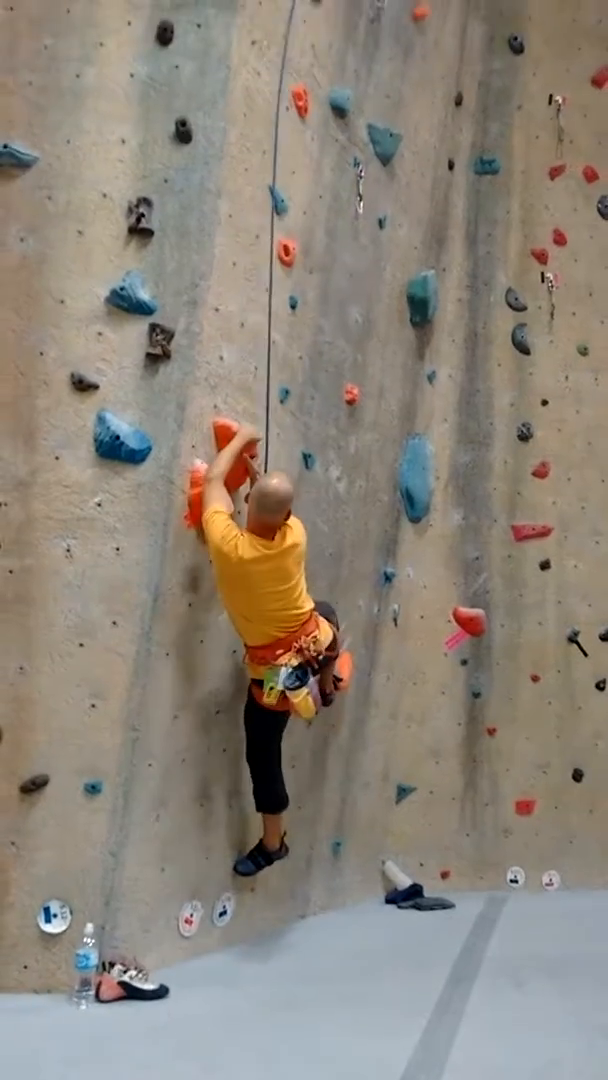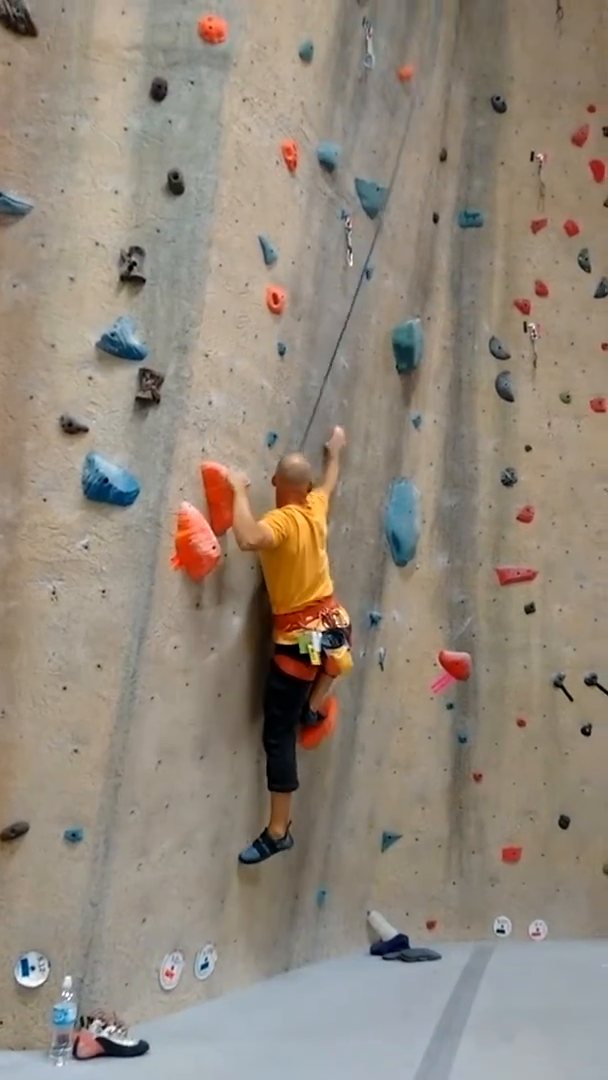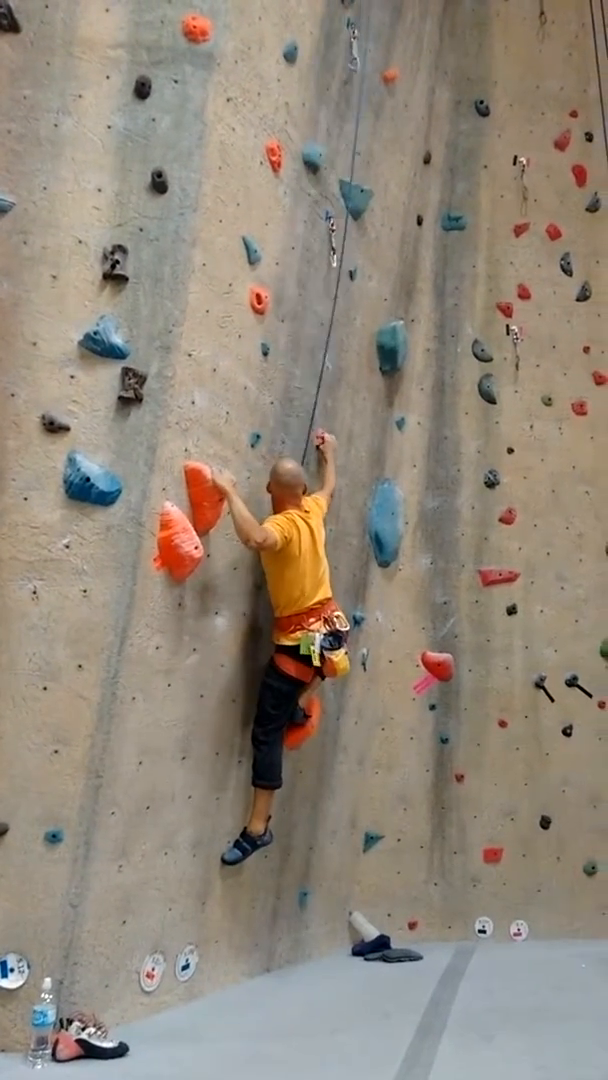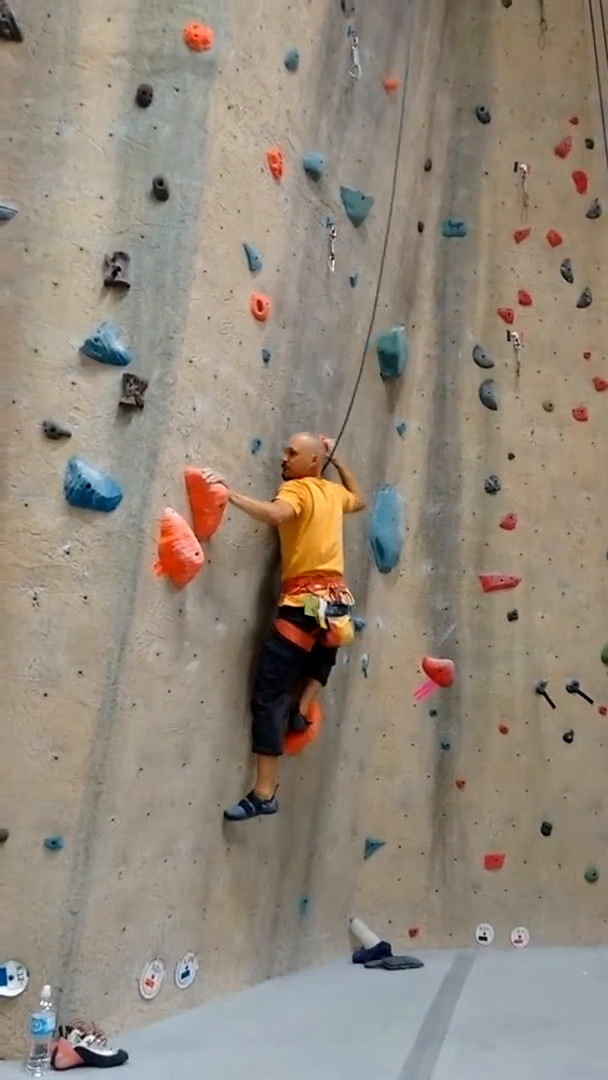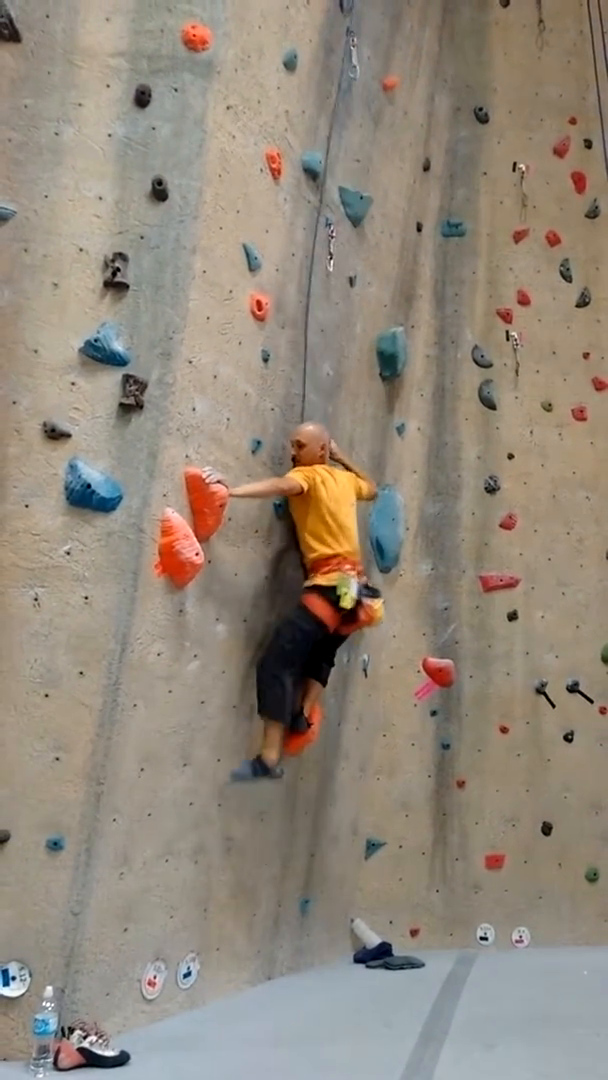
dt=1s
person 1, frame 1
left shoulder: (226, 546)
right shoulder: (294, 535)
left elbow: (214, 477)
left wrist: (242, 438)
right wrist: (259, 478)
left hip: (274, 667)
right hip: (316, 641)
left knee: (263, 756)
left ankle: (272, 844)
right ankle: (326, 686)
person 1, frame 2
left shoulder: (280, 522)
right shoulder: (317, 507)
left elbow: (247, 538)
right elbow: (330, 481)
left wrist: (239, 491)
right wrist: (335, 450)
left hip: (298, 637)
right hip: (332, 623)
left knee: (279, 734)
left ankle: (278, 830)
right ankle: (316, 707)
person 1, frame 3
left shoulder: (282, 526)
right shoulder: (313, 510)
left elbow: (254, 539)
right elbow: (329, 486)
left wrist: (230, 492)
right wrist: (328, 453)
left hip: (299, 636)
right hip: (330, 626)
left knee: (267, 731)
left ankle: (258, 828)
right ankle: (302, 705)
person 1, frame 4
left shoulder: (297, 489)
right shoulder: (333, 491)
left elbow: (274, 514)
right elbow: (359, 500)
left wrist: (230, 495)
right wrist: (338, 462)
left hip: (305, 602)
right hip: (335, 600)
left knee: (267, 695)
right knee: (322, 655)
left ankle: (264, 793)
right ankle: (302, 710)
person 1, frame 5
left shoulder: (307, 477)
right shoulder: (344, 479)
left elbow: (281, 486)
right elbow: (372, 490)
left wrist: (231, 492)
right wrist: (342, 458)
left hip: (330, 585)
right hip: (354, 586)
left knee: (275, 664)
right knee: (321, 655)
left ankle: (269, 756)
right ankle: (303, 713)
